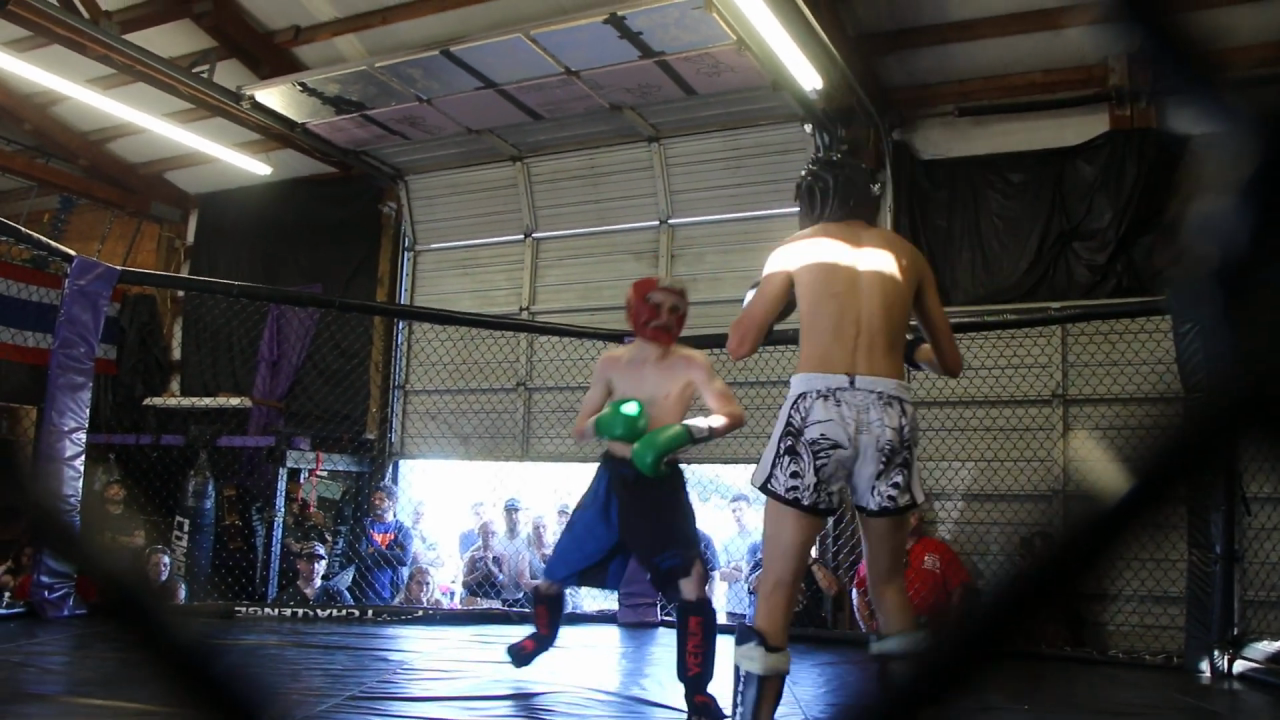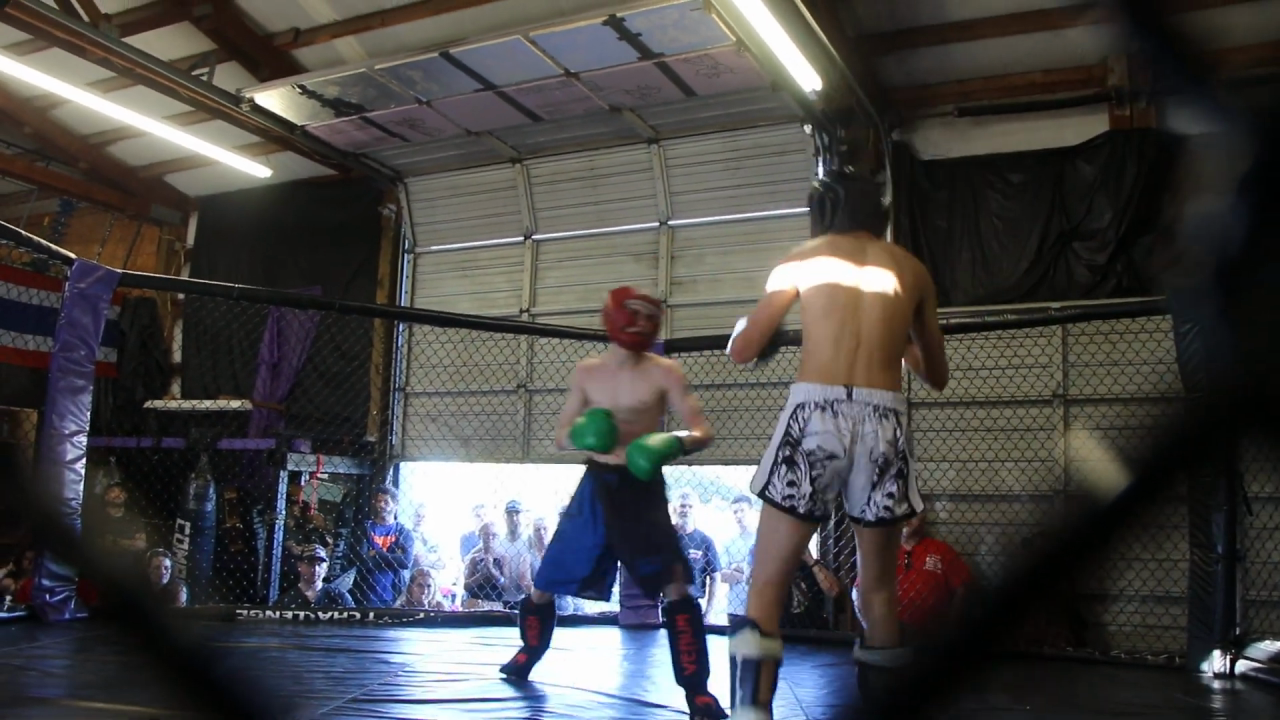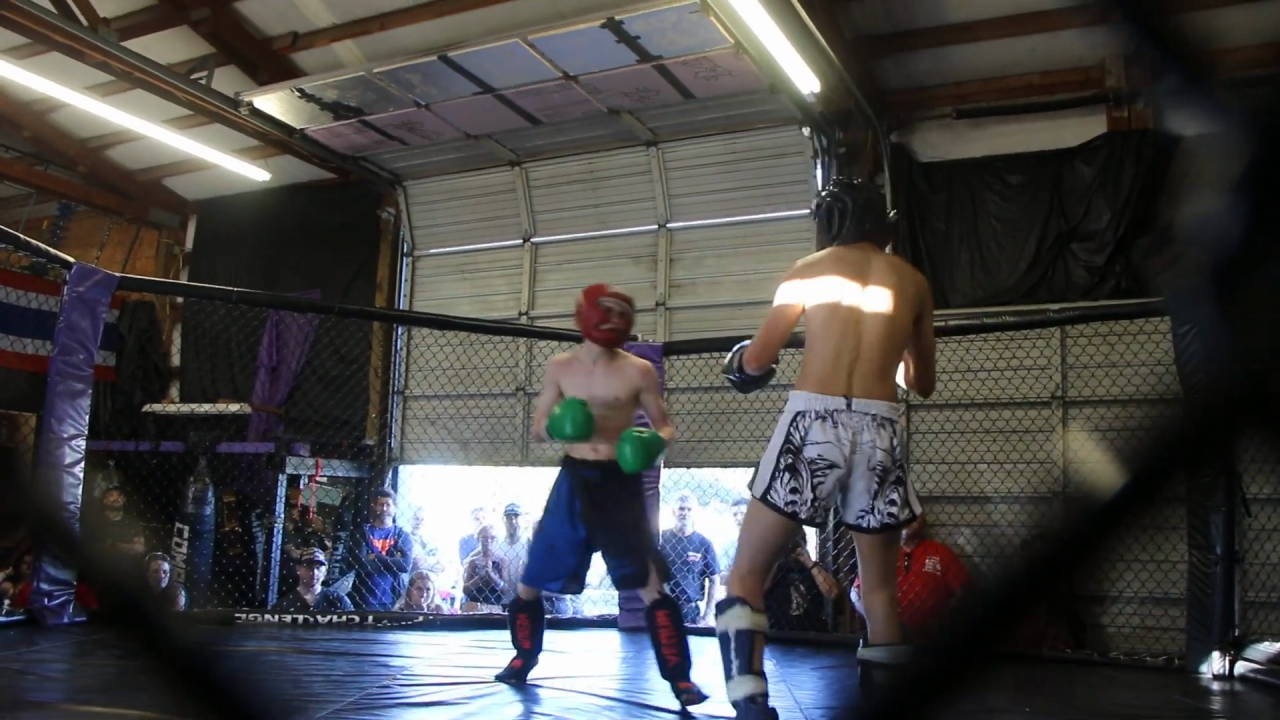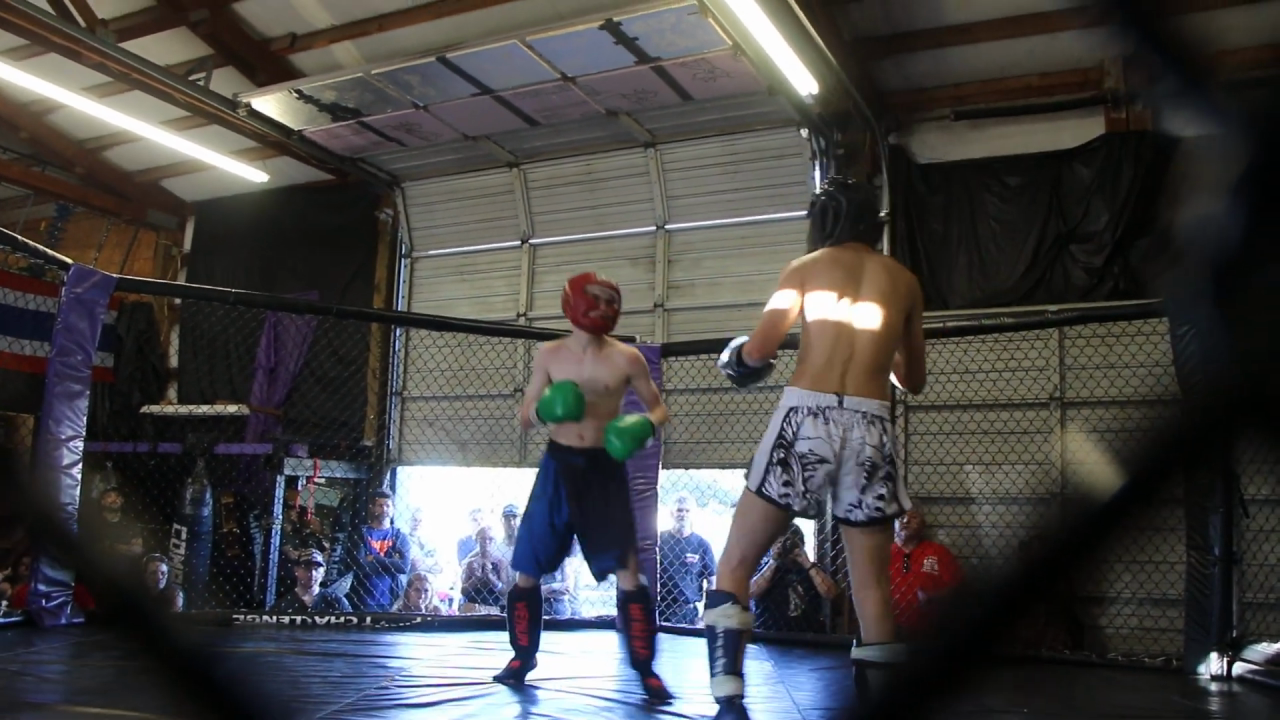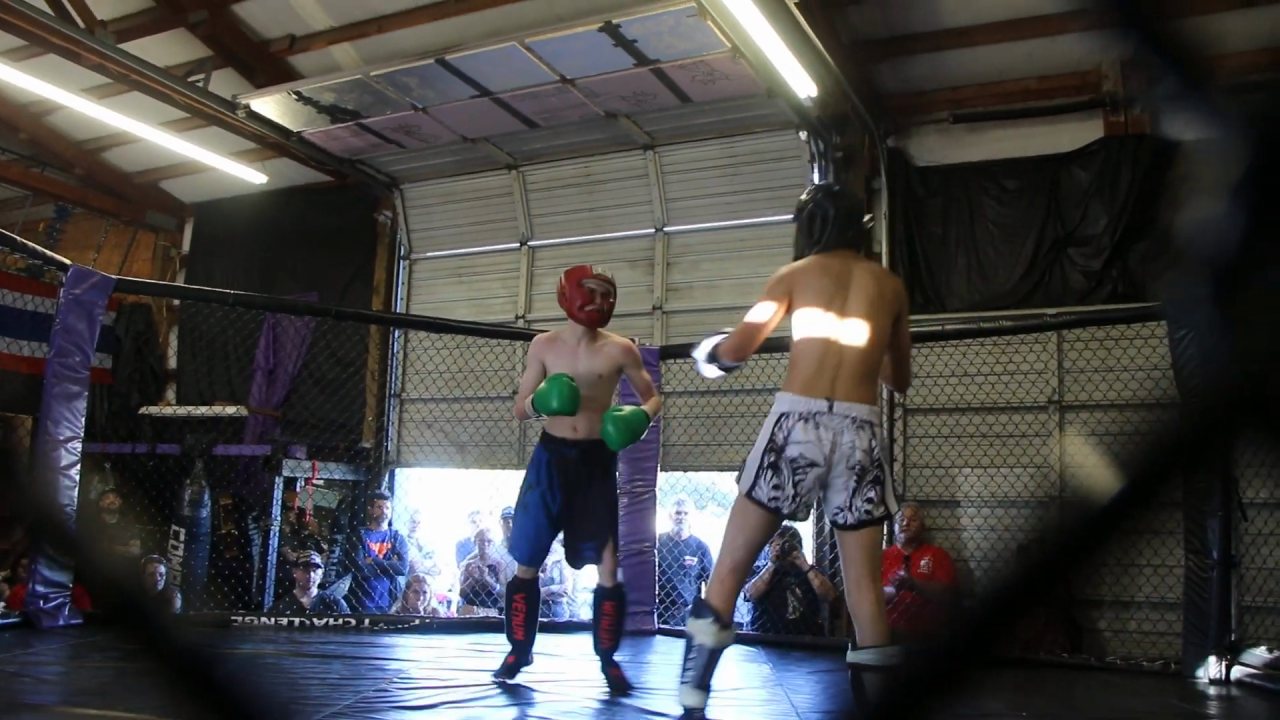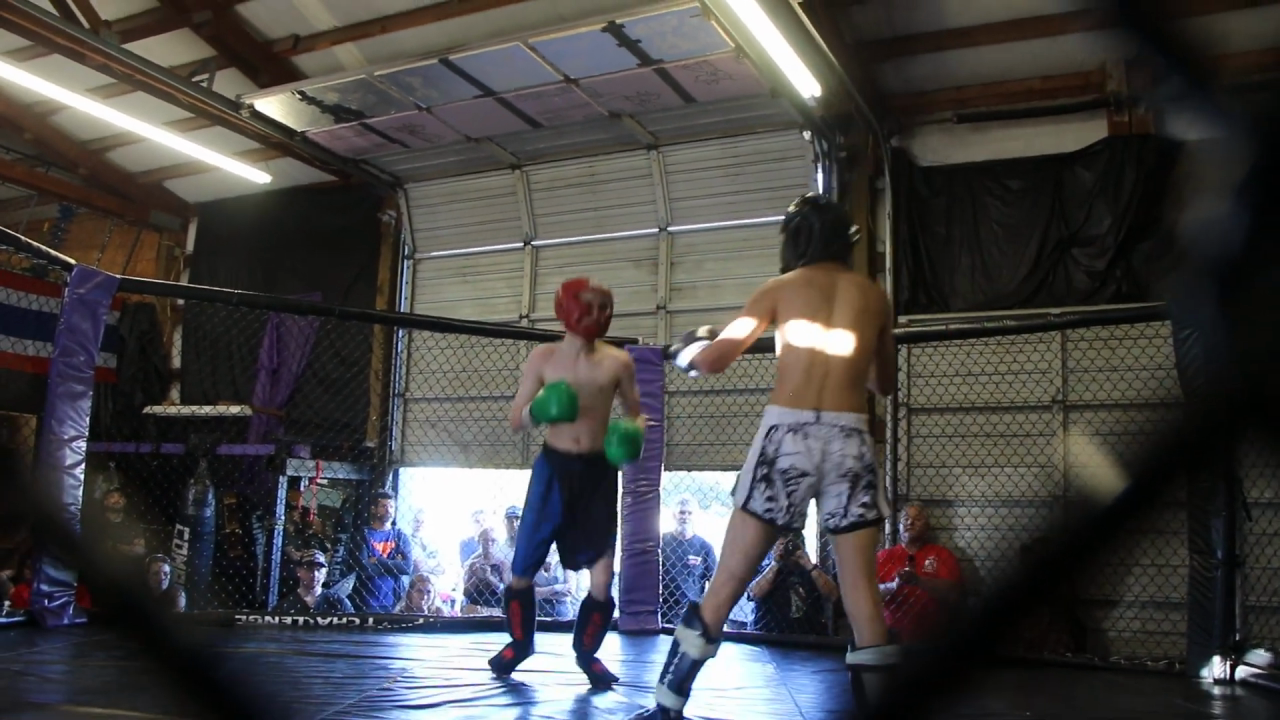
dt=0.1s
person 1, frame 1
left shoulder: (798, 247)
right shoulder: (906, 254)
left elbow: (739, 347)
right elbow: (950, 364)
left wrist: (757, 312)
left hip: (816, 404)
right hip: (888, 410)
left knee: (775, 592)
right knee: (888, 583)
person 1, frame 2
left shoulder: (804, 258)
right shoulder: (912, 269)
left elbow: (742, 350)
right elbow: (937, 375)
left wrist: (751, 330)
left hip: (814, 414)
right hip: (883, 421)
left knee: (766, 589)
right knee: (879, 588)
person 1, frame 3
left shoulder: (812, 268)
right shoulder: (914, 282)
left elbow: (760, 354)
right elbow: (924, 384)
left wrist: (746, 362)
left hip: (813, 422)
right hip: (880, 430)
left knee: (745, 577)
right knee: (880, 592)
person 1, frame 4
left shoulder: (806, 268)
right shoulder: (904, 281)
left elbow: (759, 349)
right elbow: (913, 379)
left wrist: (740, 356)
left hip: (805, 418)
right hip: (870, 427)
left knee: (734, 568)
right knee: (872, 589)
person 1, frame 5
left shoulder: (796, 275)
right shoulder: (890, 285)
left elbow: (737, 349)
right elbow: (900, 379)
left wrist: (714, 347)
left hip: (797, 425)
right hip: (860, 431)
left knee: (728, 571)
right knee: (863, 593)
person 1, frame 6
left shoulder: (780, 289)
right shoulder: (875, 297)
left elbow: (716, 359)
right elbow: (885, 383)
left wrist: (691, 350)
left hip: (788, 435)
right hip: (849, 442)
left knee: (726, 586)
right knee: (863, 593)
person 2, frame 1
left shoulder: (691, 364)
right shoulder: (610, 363)
left elbow: (732, 413)
right elbow: (581, 426)
left wrist: (688, 431)
right wrist: (605, 426)
left hip: (661, 483)
right hip: (612, 478)
left knee: (691, 583)
right knee: (553, 575)
right ankle: (541, 638)
person 2, frame 2
left shoulder: (665, 372)
right shoulder: (587, 371)
left elbow: (701, 430)
right elbow: (561, 435)
left wrist: (674, 442)
right wrist: (581, 436)
left hip: (642, 488)
right hip: (596, 485)
left knee: (674, 584)
right knee: (544, 585)
right ankle: (532, 651)
person 2, frame 3
left shoulder: (639, 372)
right shoulder: (559, 367)
left elbow: (664, 423)
right elbow: (537, 431)
left wrist: (656, 439)
right wrist: (554, 427)
left hip: (620, 483)
right hip: (573, 481)
left knee: (649, 583)
right knee: (531, 583)
left ankle: (678, 677)
right ankle: (526, 656)
person 2, frame 4
left shoulder: (628, 358)
right shoulder: (549, 354)
left elbow: (659, 408)
right elbow: (527, 414)
left wrist: (646, 424)
right wrist: (543, 412)
left hip: (605, 470)
right hip: (558, 466)
left knee: (627, 572)
right knee: (526, 571)
left ankle: (644, 667)
right ankle: (524, 654)
person 2, frame 5
left shoulder: (622, 349)
right shoulder: (544, 345)
left elbow: (651, 399)
right elbow: (520, 408)
left wrist: (637, 415)
right wrist: (539, 404)
left hip: (598, 459)
right hip: (553, 456)
left knee: (606, 565)
right knee: (526, 561)
left ankle: (606, 656)
right ankle: (519, 651)
person 2, frame 6
left shoulder: (618, 362)
right shoulder: (542, 358)
left elbow: (636, 412)
right elbow: (515, 420)
left wrist: (632, 432)
right wrist: (536, 411)
left hip: (598, 471)
right hip: (554, 469)
left knee: (601, 576)
right knee: (523, 570)
left ankle: (586, 652)
right ankle: (520, 643)
